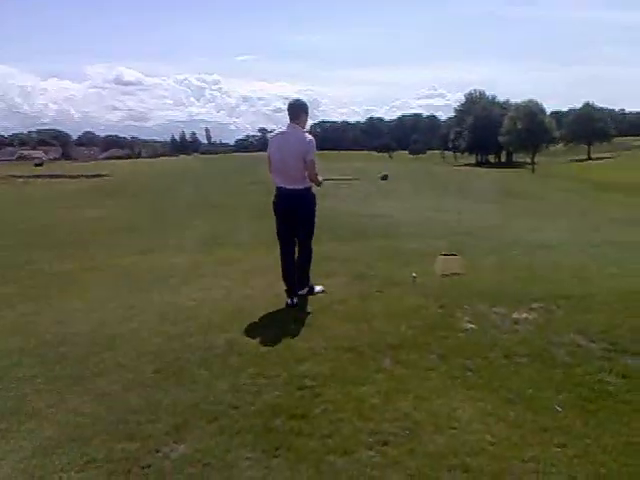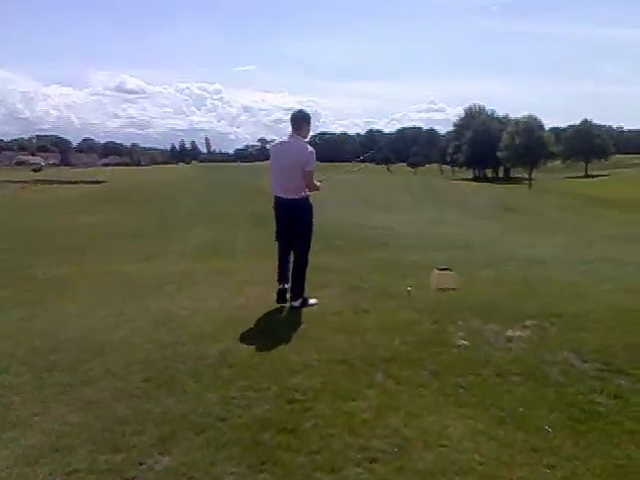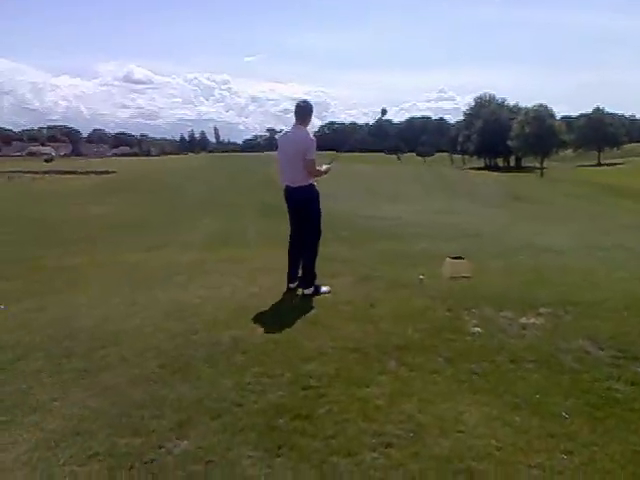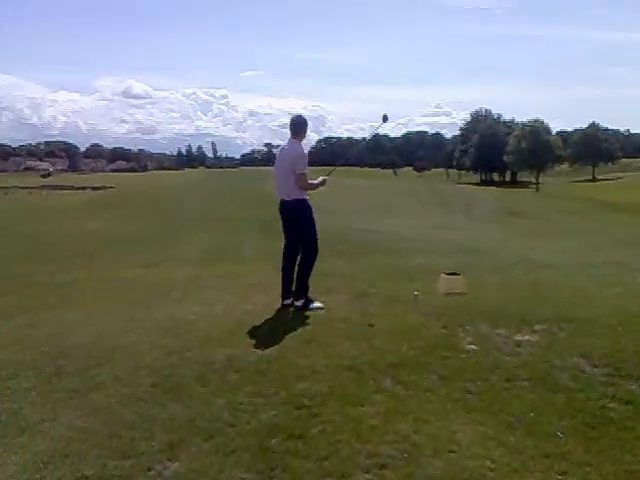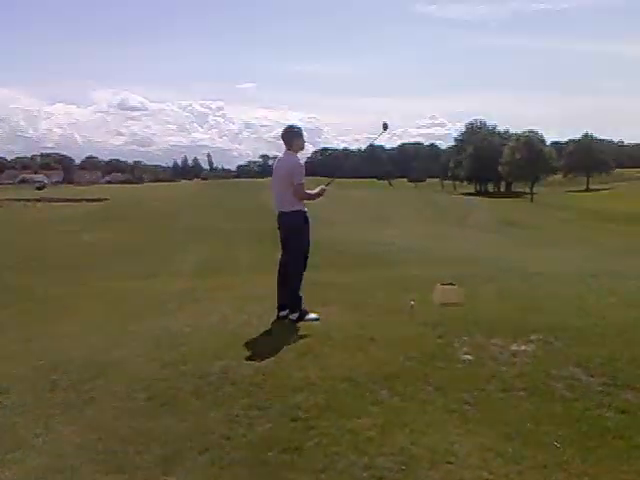
dt=0.3s
person 1, frame 1
left shoulder: (274, 139)
right shoulder: (307, 140)
left elbow: (271, 169)
right elbow: (311, 174)
right wrist: (318, 180)
left hip: (282, 196)
right hip: (303, 196)
left knee: (286, 246)
right knee: (304, 244)
left ankle: (291, 294)
right ankle: (302, 286)
person 1, frame 2
left shoulder: (275, 147)
right shoulder: (307, 151)
left elbow: (279, 175)
right elbow: (309, 184)
right wrist: (317, 186)
left hip: (280, 202)
right hip: (299, 205)
left knee: (284, 247)
right knee: (301, 251)
left ankle: (282, 284)
right ankle: (296, 297)
person 1, frame 3
left shoulder: (283, 137)
right shoulder: (308, 138)
right elbow: (311, 171)
right wrist: (324, 170)
left hip: (290, 191)
right hip: (306, 192)
left knee: (296, 236)
right knee: (311, 239)
left ankle: (293, 280)
right ankle: (308, 285)
person 1, frame 4
left shoulder: (282, 150)
right shoulder: (300, 152)
right elbow: (302, 184)
left wrist: (312, 184)
right wrist: (318, 183)
left hip: (285, 204)
right hip: (298, 205)
left knee: (290, 250)
right knee: (309, 250)
left ankle: (287, 296)
right ankle: (300, 297)
person 1, frame 5
left shoulder: (279, 161)
right shoulder: (296, 163)
right elbow: (300, 194)
left wrist: (311, 195)
right wrist: (317, 192)
left hip: (283, 215)
right hip: (296, 217)
left knee: (287, 261)
right knee: (298, 263)
left ankle: (283, 307)
right ankle: (294, 310)
